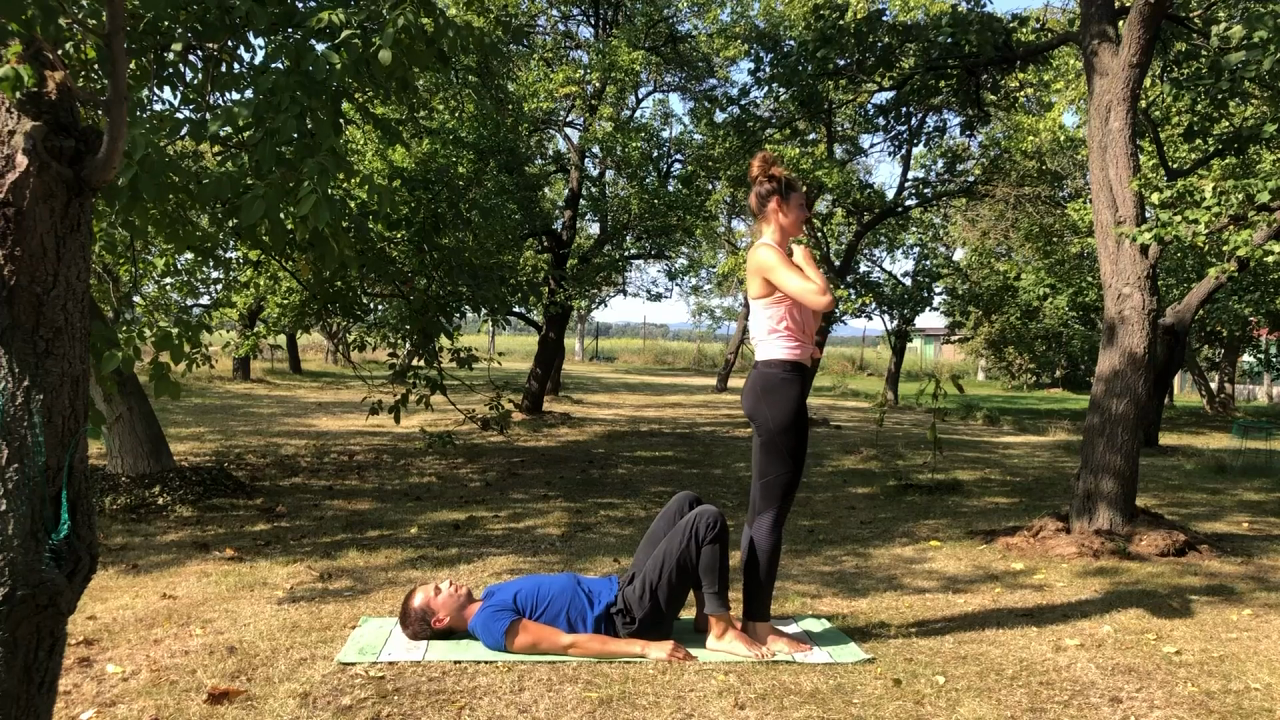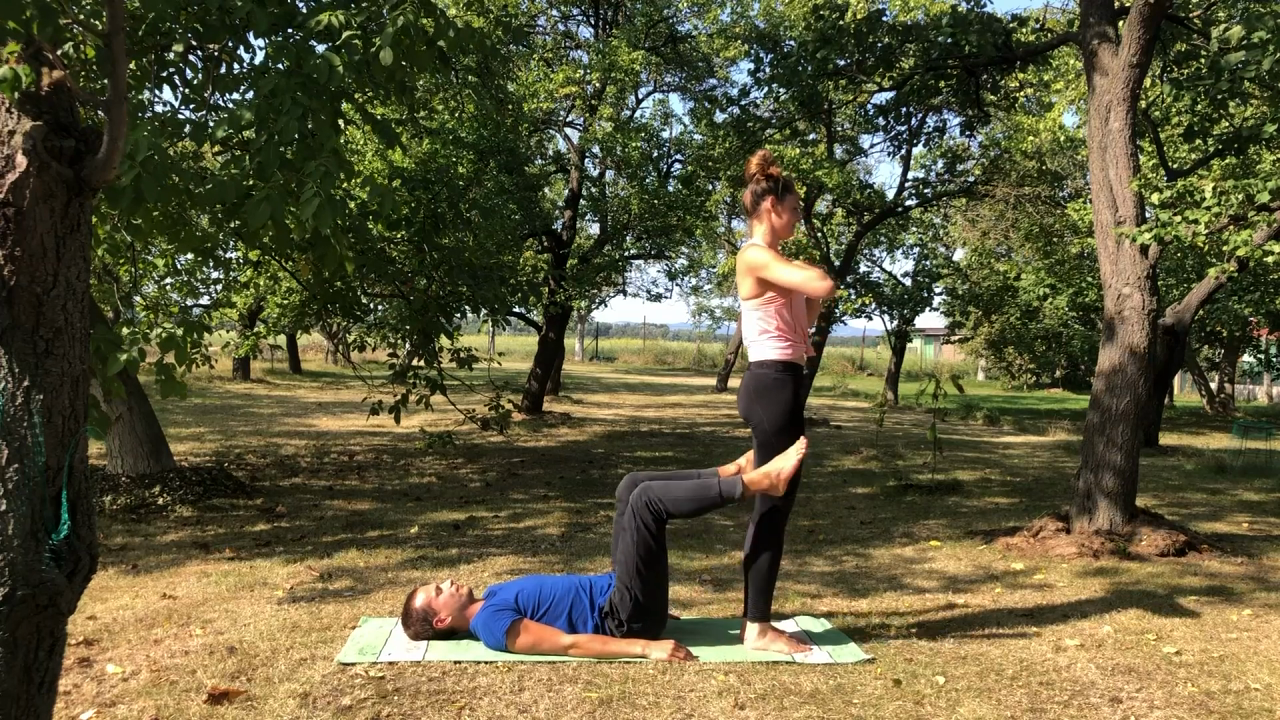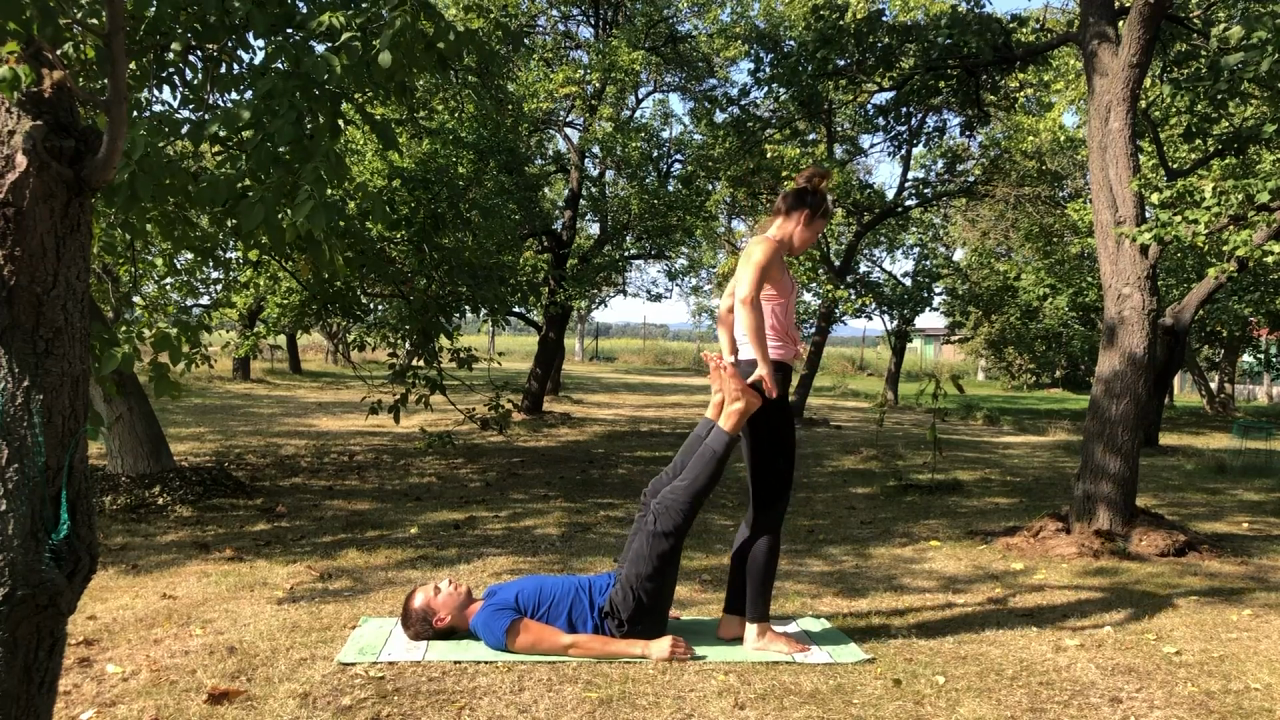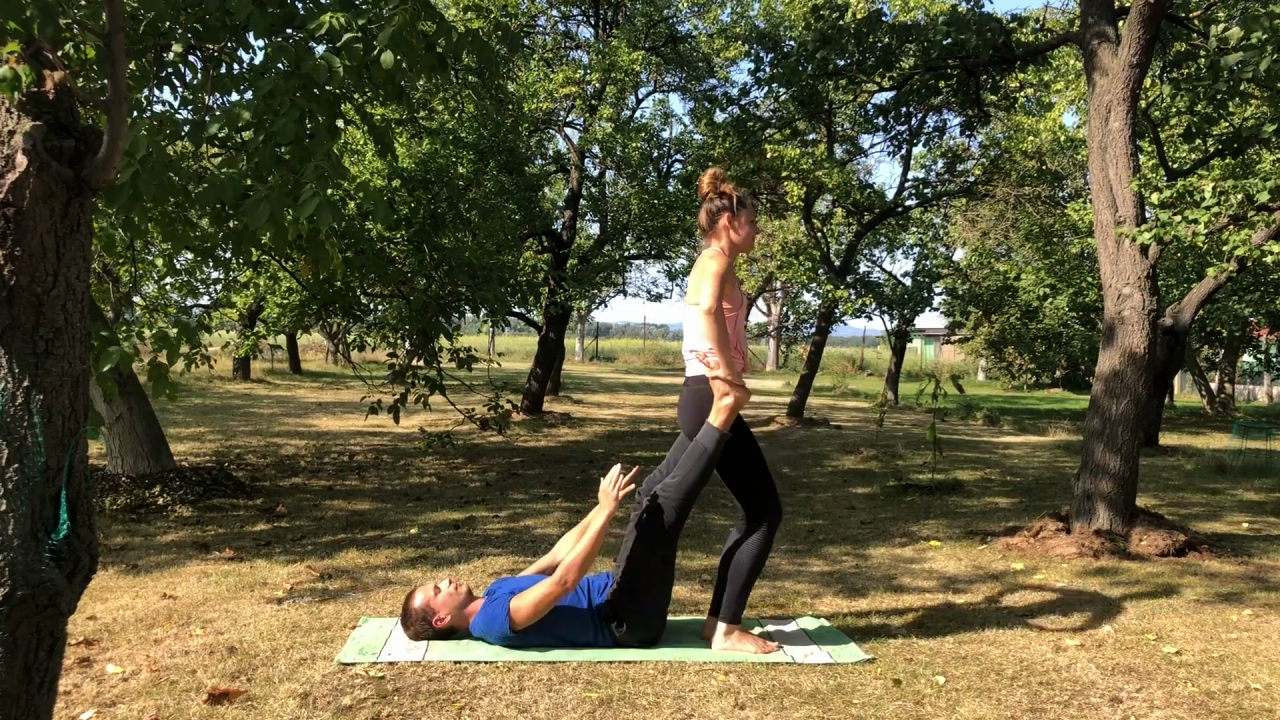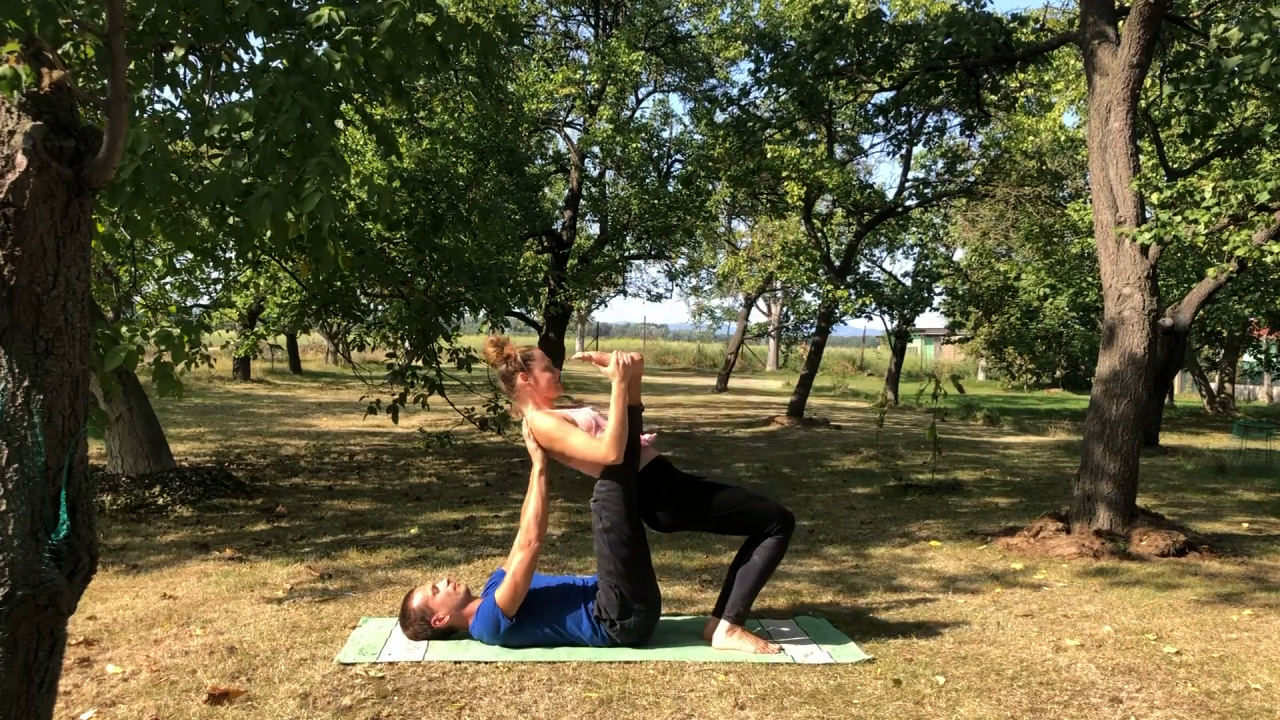
dt=1s
person 1, frame 1
left shoulder: (779, 257)
right shoulder: (767, 255)
left elbow: (808, 318)
right elbow: (824, 300)
left wrist: (804, 263)
right wrist: (806, 259)
left hip: (779, 383)
right hip: (779, 385)
left knee: (765, 509)
right knee: (770, 510)
left ankle: (755, 619)
right ankle: (757, 627)
person 1, frame 2
left shoulder: (770, 258)
right shoulder: (756, 255)
left elbow: (804, 312)
right elbow: (824, 286)
left wrist: (810, 287)
right wrist: (811, 275)
left hip: (776, 384)
right hip: (773, 385)
left knee: (770, 507)
right knee: (774, 507)
left ankle: (755, 618)
right ankle: (758, 628)
person 1, frame 3
left shoulder: (762, 253)
right shoulder: (767, 247)
left elbow: (725, 309)
right elbow: (744, 299)
left wrist: (732, 363)
right wrist: (763, 367)
left hip: (757, 383)
right hip: (763, 383)
left knee: (766, 505)
right knee: (769, 506)
left ankle: (734, 616)
right ankle: (757, 628)
person 1, frame 4
left shoulder: (709, 265)
right shoulder: (717, 260)
right elbow: (708, 306)
right wrist: (728, 366)
left hip: (702, 398)
right hip: (711, 399)
left knee: (758, 511)
right knee: (763, 510)
left ankle: (723, 619)
right ankle: (727, 628)
person 1, frame 5
left shoulder: (552, 416)
right shoulder: (543, 424)
right elbow: (609, 454)
right wrist: (625, 388)
left hip: (655, 479)
right hip: (657, 490)
left knee: (769, 520)
right knee: (777, 522)
left ankle: (722, 619)
right ankle: (727, 628)
person 2, frame 1
left shoulder: (491, 596)
right shoulder: (491, 625)
right elbow: (567, 643)
right wrist: (646, 647)
left hip: (621, 590)
right hip: (631, 617)
left knee: (688, 503)
right knee: (708, 521)
left ankle: (708, 612)
right ankle: (720, 630)
person 2, frame 2
left shoulder: (493, 598)
right shoulder: (490, 624)
right elbow: (569, 643)
right wrist: (647, 648)
left hip: (612, 593)
right hip: (625, 620)
left knee: (633, 486)
right knee: (646, 499)
left ankle: (739, 473)
right ankle: (755, 483)
person 2, frame 3
left shoulder: (492, 599)
right shoulder: (491, 624)
right elbow: (570, 644)
right wrist: (646, 648)
left hip: (614, 592)
right hip: (625, 617)
left knee: (658, 495)
right knee: (665, 513)
left ankle: (720, 410)
right ankle: (732, 418)
person 2, frame 4
left shoulder: (497, 592)
right shoulder: (494, 621)
left elbow: (559, 553)
right elbow: (565, 578)
left wrist: (602, 505)
right wrist: (605, 511)
left hip: (617, 594)
right hip: (628, 620)
left knee: (652, 496)
right knee: (661, 508)
left ankle: (717, 406)
right ankle: (722, 414)
person 2, frame 5
left shoulder: (493, 592)
right shoulder: (490, 623)
left elbow: (529, 533)
right elbow: (530, 543)
left wrist: (538, 459)
right wrist: (538, 465)
left hip: (621, 613)
right hip: (624, 618)
left knee: (617, 494)
right knee: (610, 497)
left ankle: (626, 391)
right ankle: (621, 388)
